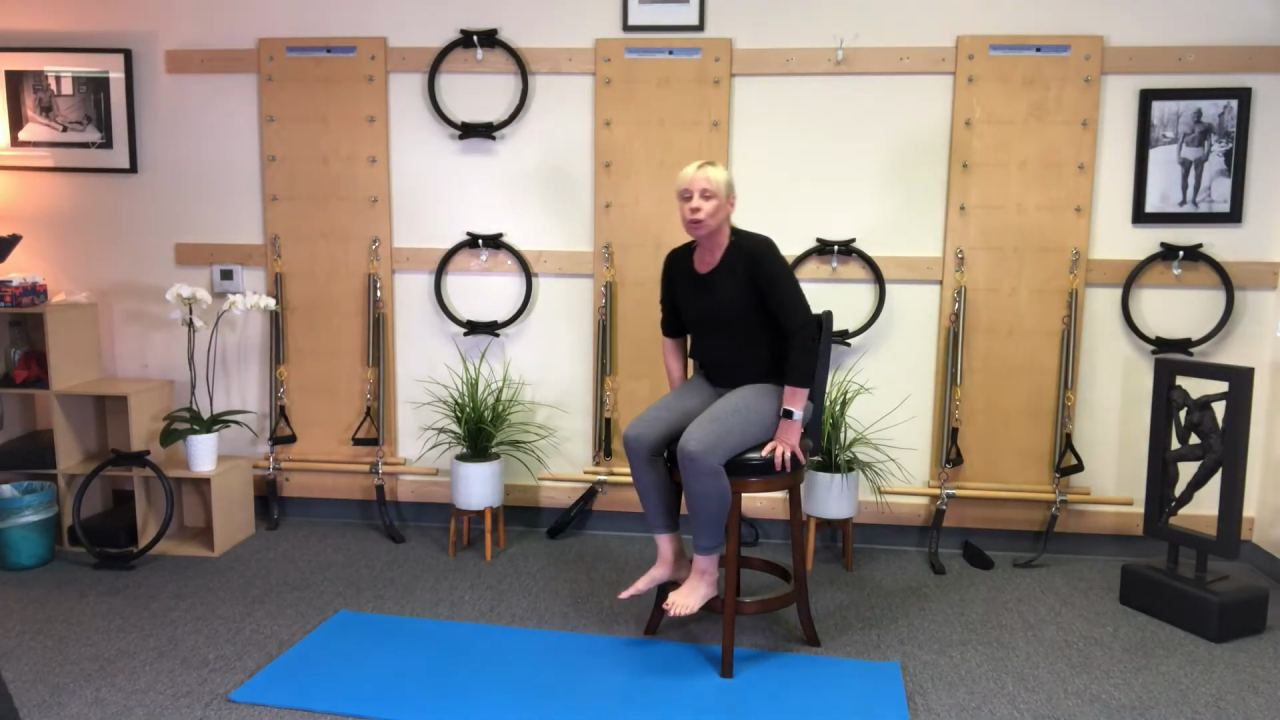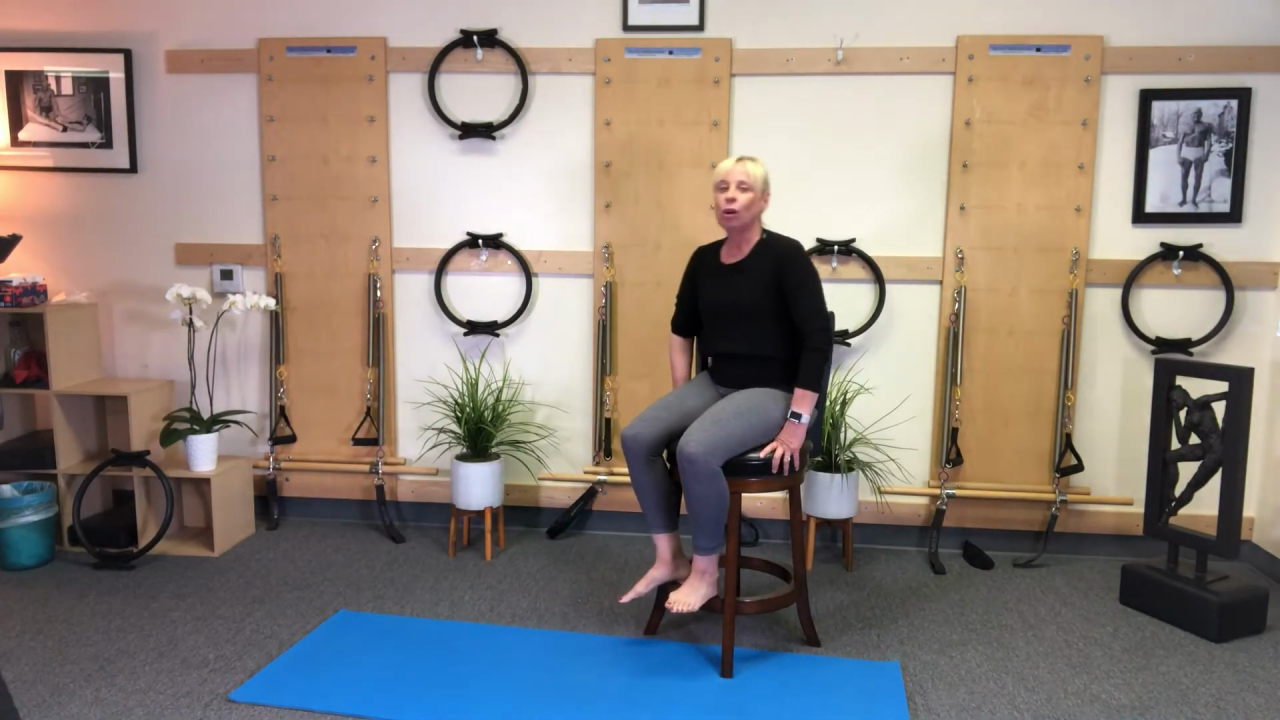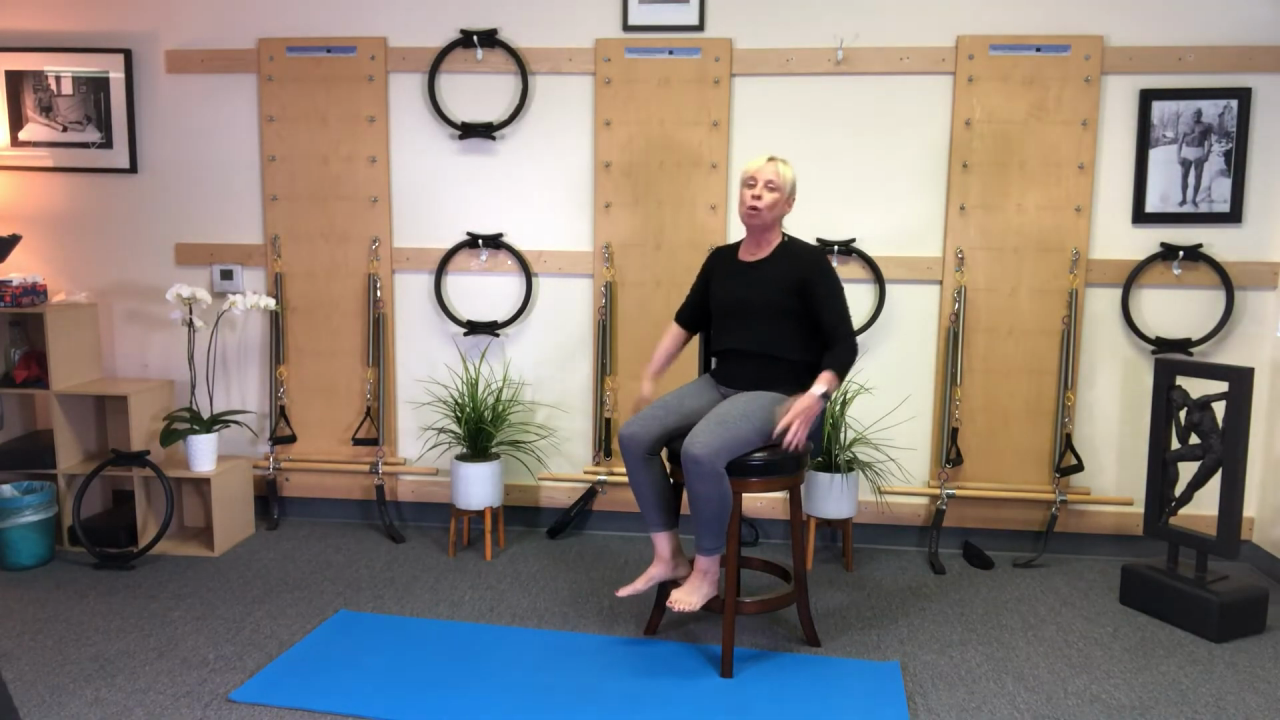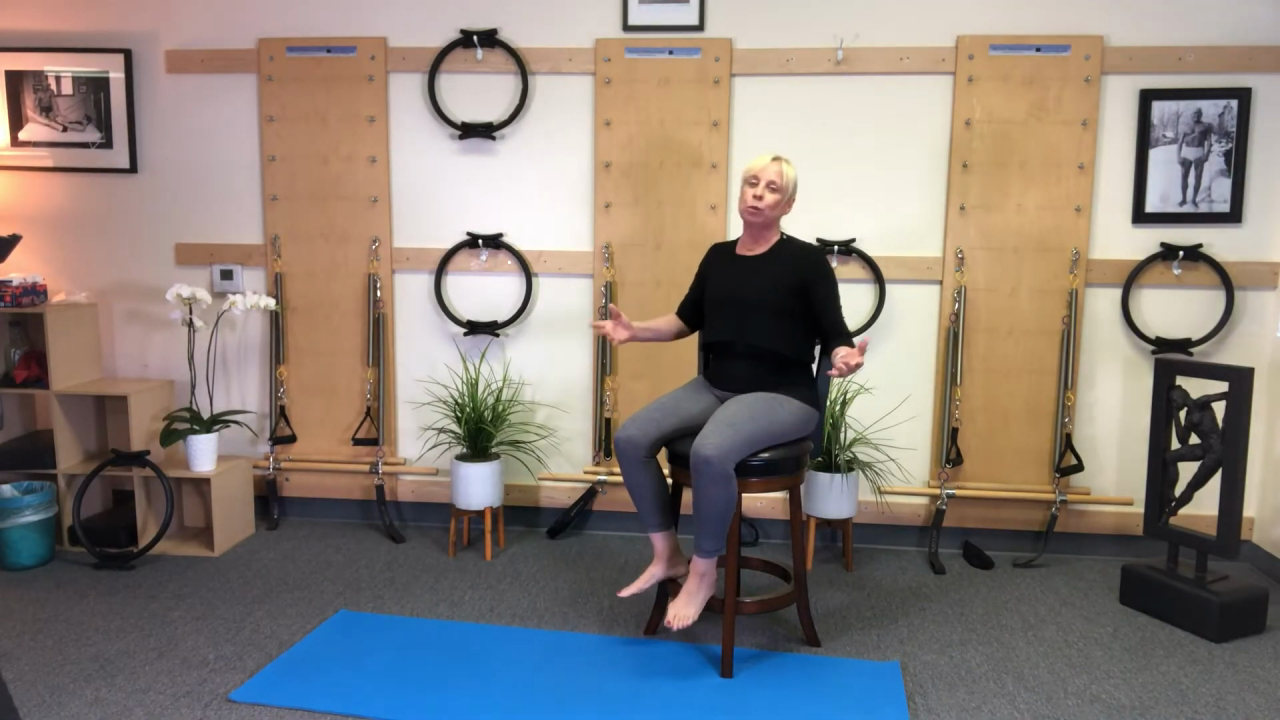
dt=0.3s
person 1, frame 1
left shoulder: (757, 253)
right shoulder: (676, 263)
left elbow: (803, 333)
right elbow: (673, 335)
left wrist: (790, 420)
right wrist: (680, 404)
left hip: (767, 386)
right hip: (712, 383)
left knee: (697, 448)
right knee: (639, 437)
left ankle: (705, 573)
right ankle: (670, 559)
person 1, frame 2
left shoulder: (786, 256)
right shoulder: (703, 260)
left elbow: (818, 341)
right elbow: (681, 332)
left wrist: (797, 422)
right wrist: (679, 406)
left hip: (774, 391)
right hip: (716, 383)
left knee: (695, 450)
right knee: (637, 437)
left ankle: (705, 572)
right ankle: (669, 559)
person 1, frame 3
left shoulder: (808, 262)
right shoulder: (720, 260)
left elbow: (843, 343)
right elbow: (686, 321)
left wrist: (815, 397)
right wrist: (649, 377)
left hip: (780, 394)
right hip: (719, 384)
left knee: (700, 451)
right knee: (634, 435)
left ankle: (707, 571)
right ankle: (669, 557)
person 1, frame 4
left shoulder: (806, 260)
right shoulder: (718, 256)
left elbow: (834, 334)
right elbow: (686, 319)
left wrist: (845, 357)
right wrist: (634, 329)
left hip: (780, 395)
right hip: (713, 386)
left knee: (709, 453)
right knee: (630, 438)
left ankle: (703, 574)
right ankle: (668, 557)
